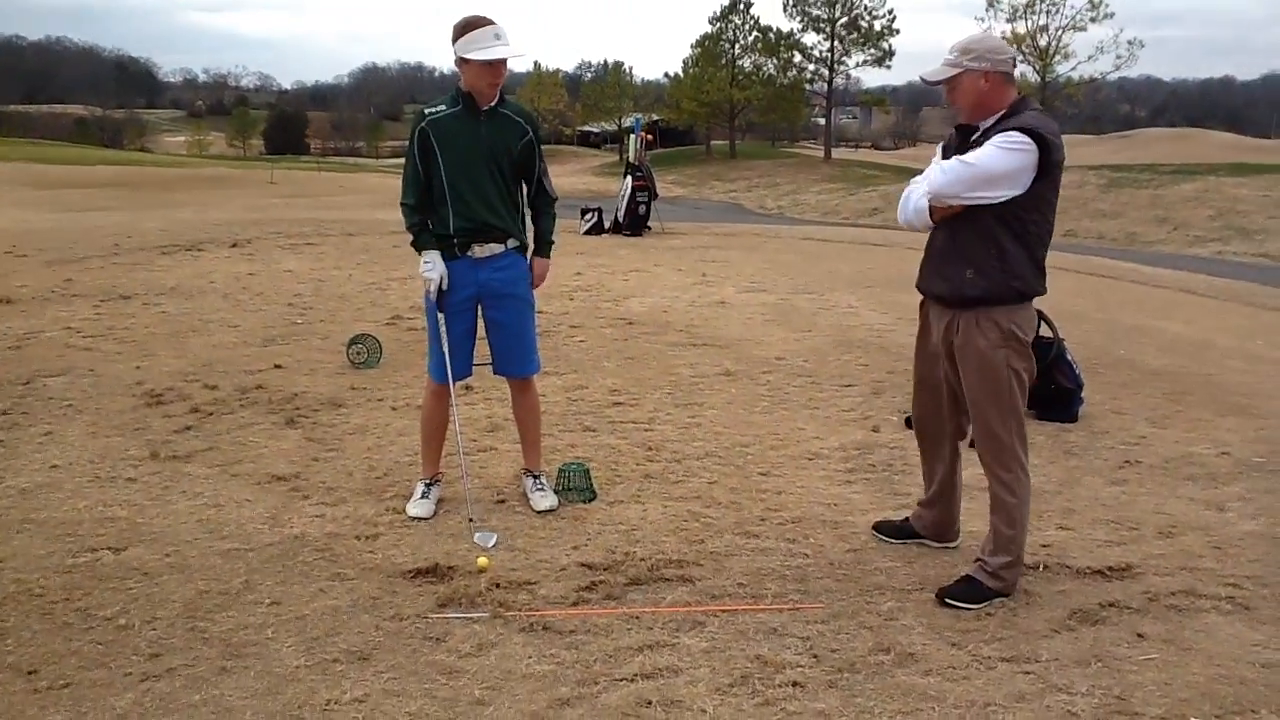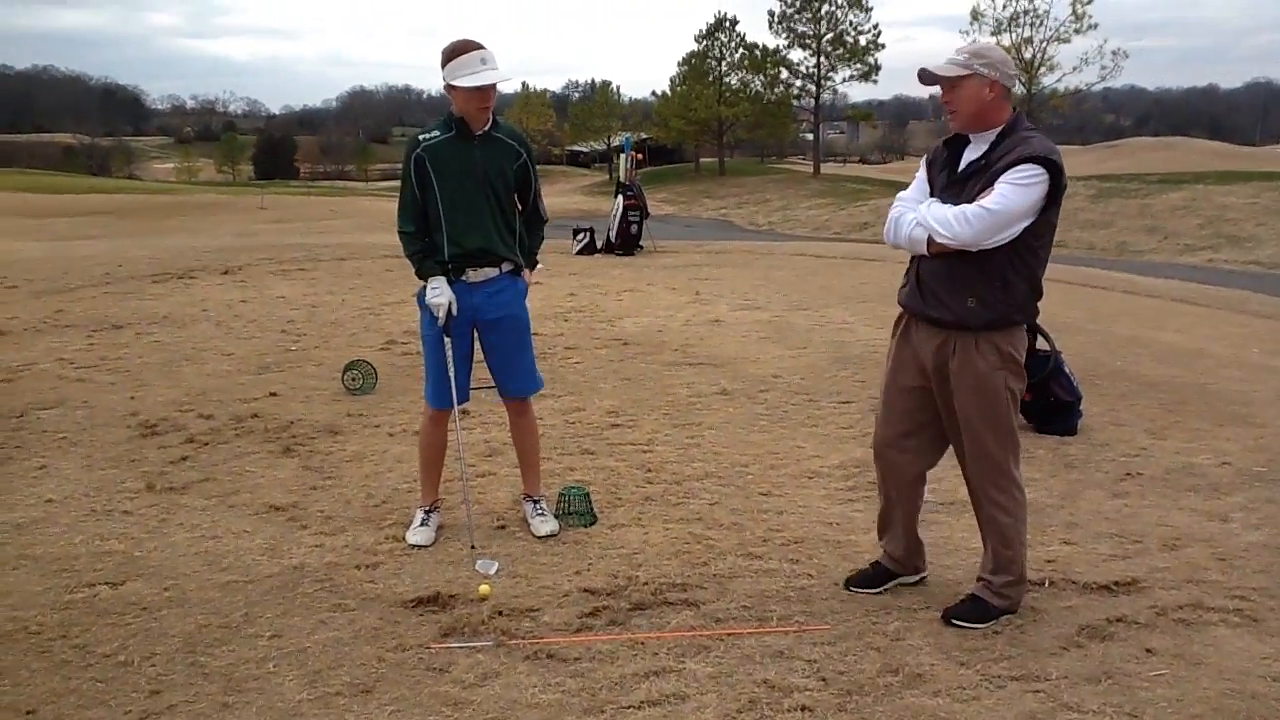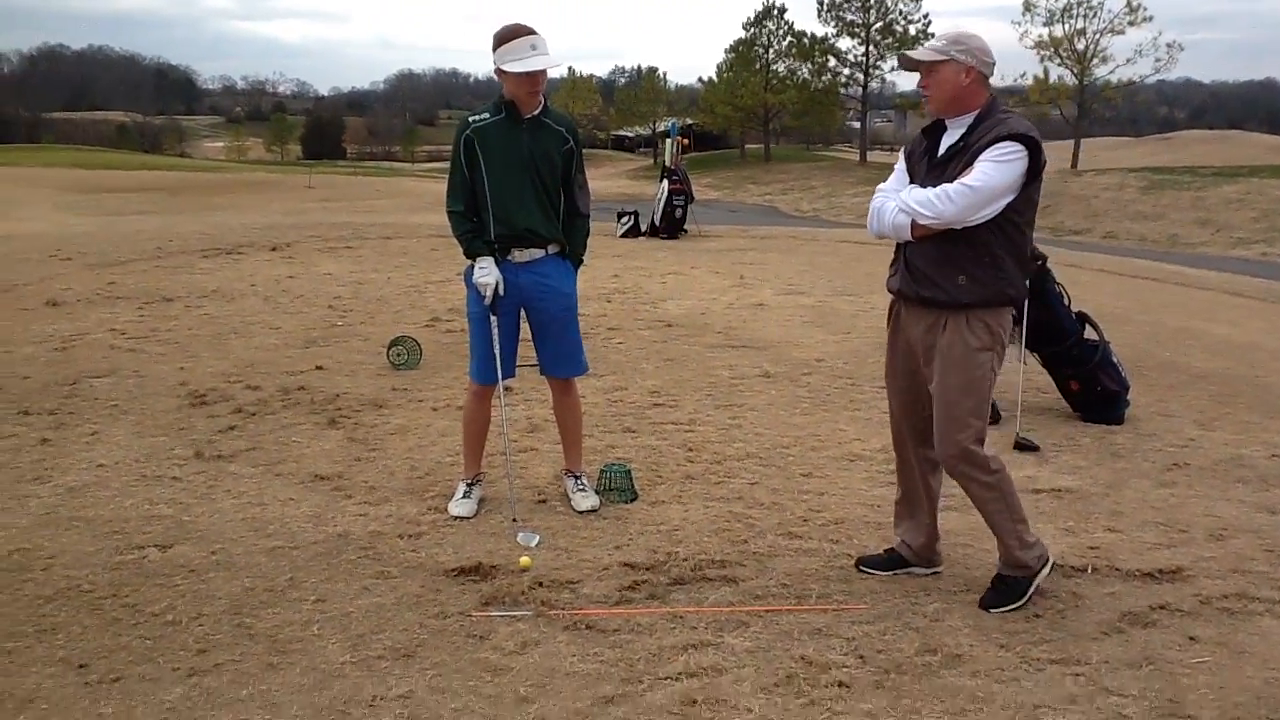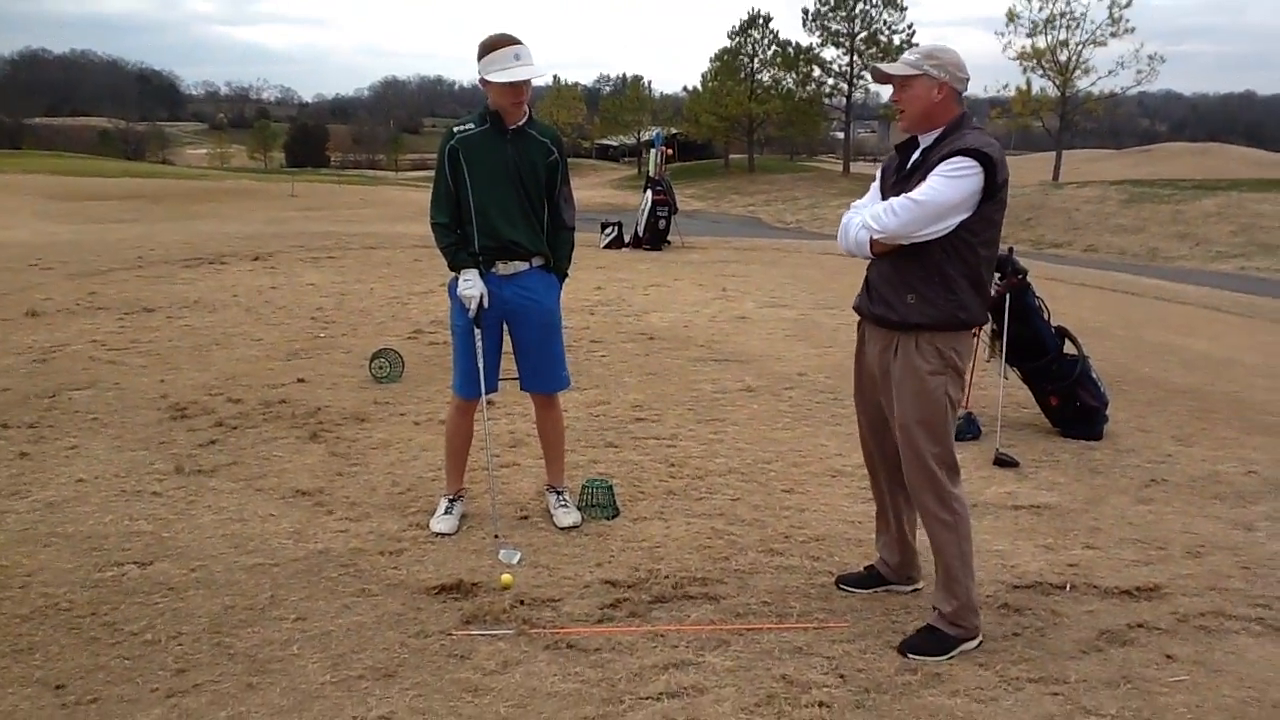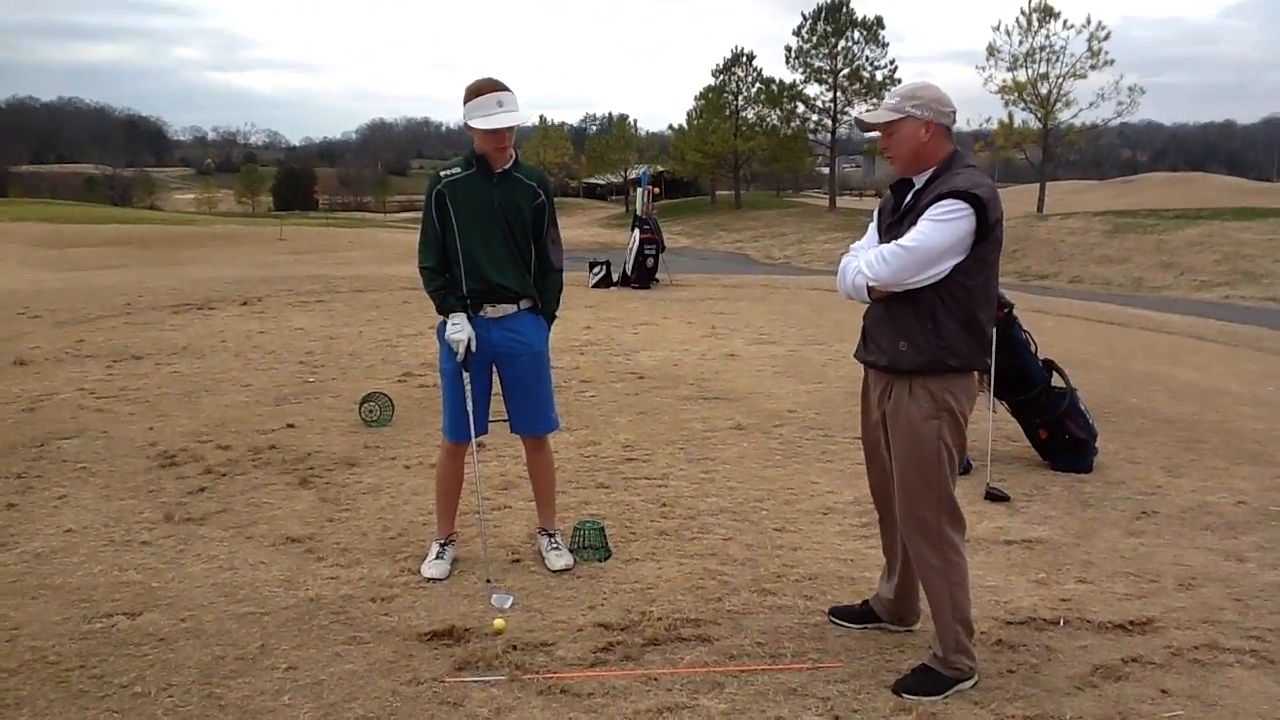
dt=0.5s
person 1, frame 1
left shoulder: (1027, 139)
right shoulder: (967, 137)
left elbow: (942, 182)
right elbow: (910, 206)
left wrist: (942, 192)
right wrist: (938, 208)
left hip: (993, 317)
right hip: (941, 305)
left knee: (999, 443)
right knee: (934, 422)
left ankle: (1000, 568)
right ankle: (935, 520)
person 1, frame 2
left shoulder: (1032, 162)
right shoulder: (944, 155)
left elbow: (969, 227)
right elbow: (896, 226)
left wrist: (928, 218)
right wrist: (947, 232)
left hip: (984, 340)
right hip: (918, 325)
left knee: (990, 467)
right knee: (894, 446)
left ankle: (1002, 588)
right ankle: (901, 557)
person 1, frame 3
left shoulder: (1010, 141)
right shoulder: (924, 144)
left elbow: (950, 205)
right elbow: (880, 216)
left wrist: (911, 203)
right wrist: (930, 218)
left hip: (971, 318)
right hip: (910, 308)
left knee: (959, 444)
right knee: (911, 436)
left ankle: (1024, 556)
right ankle: (917, 545)
person 1, frame 4
left shoulder: (972, 157)
right shoulder: (902, 158)
left elbow: (895, 222)
right elbow: (852, 232)
left wrist: (879, 225)
right wrist: (885, 236)
left hip: (932, 338)
right hip: (879, 326)
left knee: (929, 472)
right knee: (884, 456)
left ankle: (959, 617)
right ankle: (896, 564)
person 1, frame 5
left shoulder: (964, 197)
right shoulder: (901, 195)
left elbow: (884, 269)
right elbow: (850, 274)
left wrist: (874, 270)
right wrist: (881, 280)
left hip: (932, 382)
right hip: (884, 369)
left knee: (928, 516)
right knee: (892, 501)
left ankle: (955, 658)
right ankle: (894, 604)
person 2, frame 1
left shoulder: (520, 122)
right shoulder: (431, 123)
left elbow: (540, 189)
right elbow: (414, 196)
left wrist: (542, 248)
right wrist: (427, 251)
left hip: (508, 263)
right hip: (452, 265)
left knee: (521, 376)
right knee: (440, 380)
left ankle: (533, 473)
right ankle: (429, 479)
person 2, frame 2
left shoulder: (513, 145)
right shoulder: (424, 149)
left elbow: (533, 212)
right elbow: (410, 224)
left wrist: (527, 264)
right wrist: (432, 278)
left hip: (503, 286)
right hip: (447, 289)
left knee: (519, 397)
right knee: (438, 406)
left ankle: (534, 498)
right ankle: (428, 506)
person 2, frame 3
left shoulder: (562, 130)
right shoulder: (475, 131)
left elbow: (577, 204)
right elbow: (459, 205)
left wrist: (571, 263)
right wrist: (480, 258)
left hip: (550, 268)
right hip: (494, 268)
left knee: (563, 378)
right knee: (483, 381)
left ankle: (574, 474)
right ankle: (470, 479)
person 2, frame 4
left shoulder: (547, 142)
right shoulder: (459, 141)
left elbow: (562, 218)
right elbow: (443, 217)
left wrist: (555, 276)
right wrist: (465, 270)
left hip: (534, 280)
right hip: (478, 281)
left knee: (546, 392)
right knee: (466, 396)
left ankle: (556, 490)
right ankle: (452, 495)
person 2, frame 5
left shoulder: (534, 184)
right shoulder: (446, 185)
left elbow: (549, 260)
right elbow: (431, 260)
left wrist: (542, 318)
right wrist: (453, 314)
left hip: (522, 323)
right hip: (465, 324)
left knee: (536, 434)
right knee: (455, 439)
left ankle: (548, 532)
right ankle: (444, 539)
